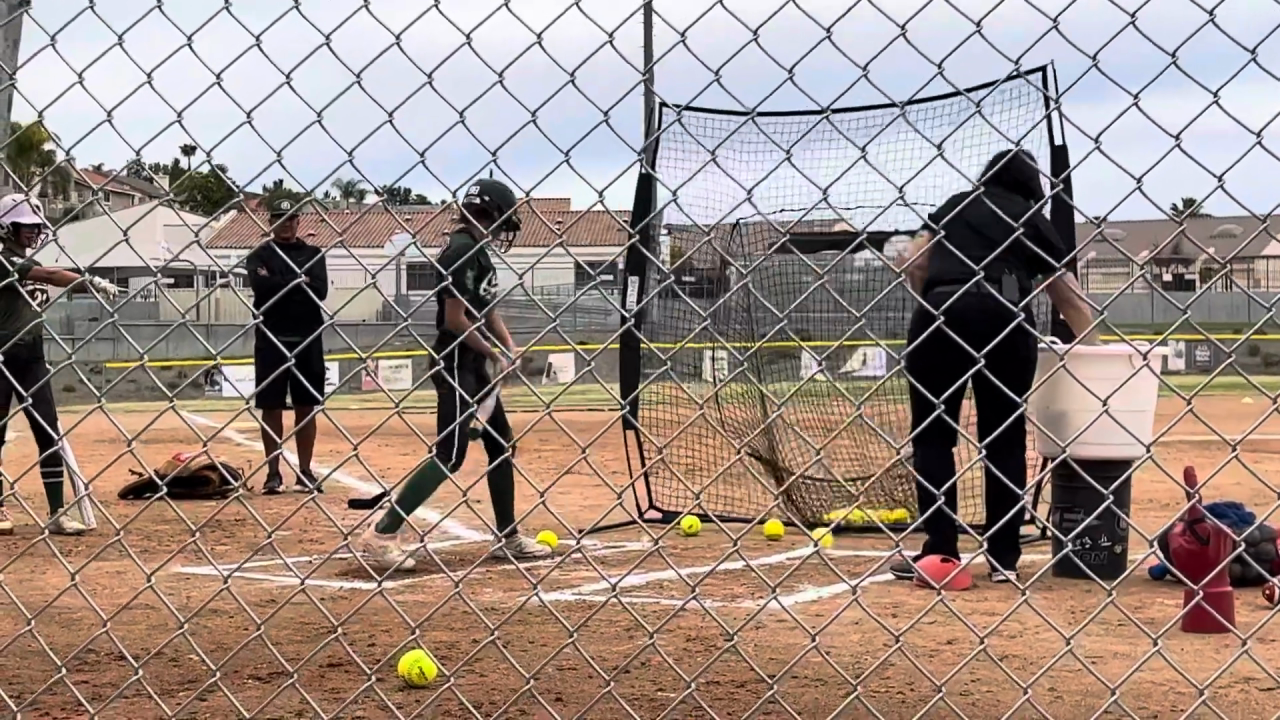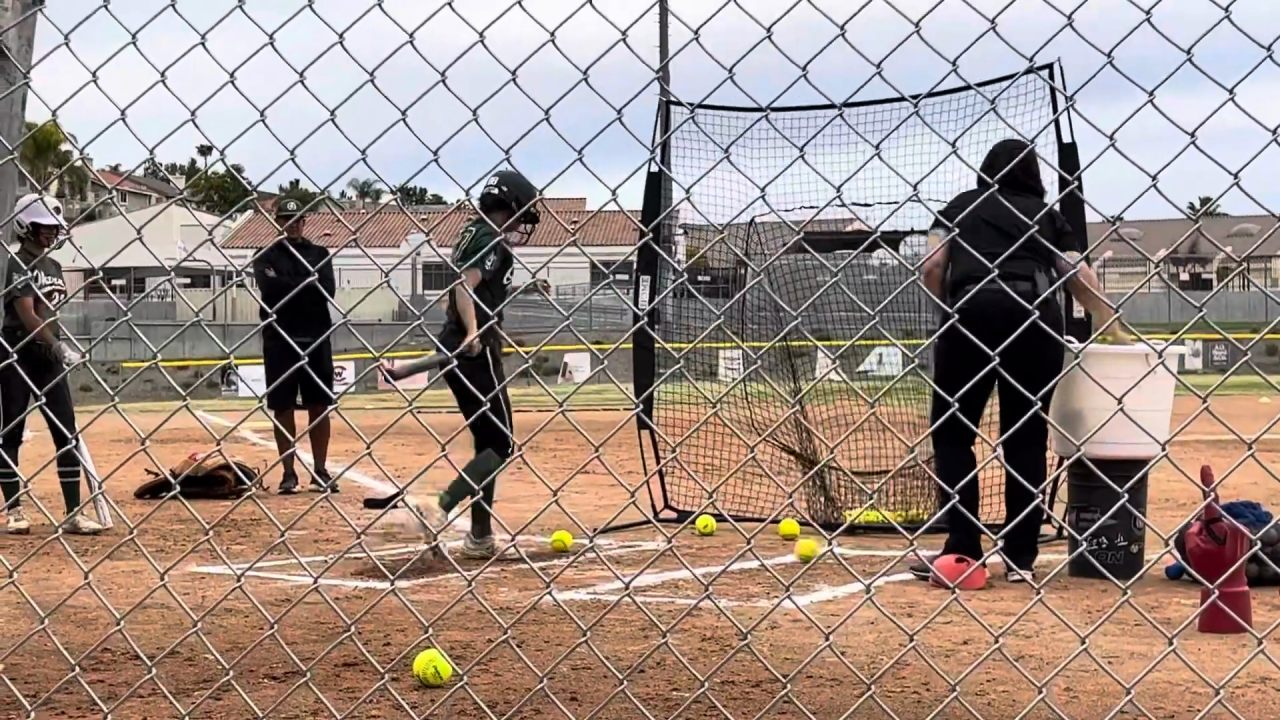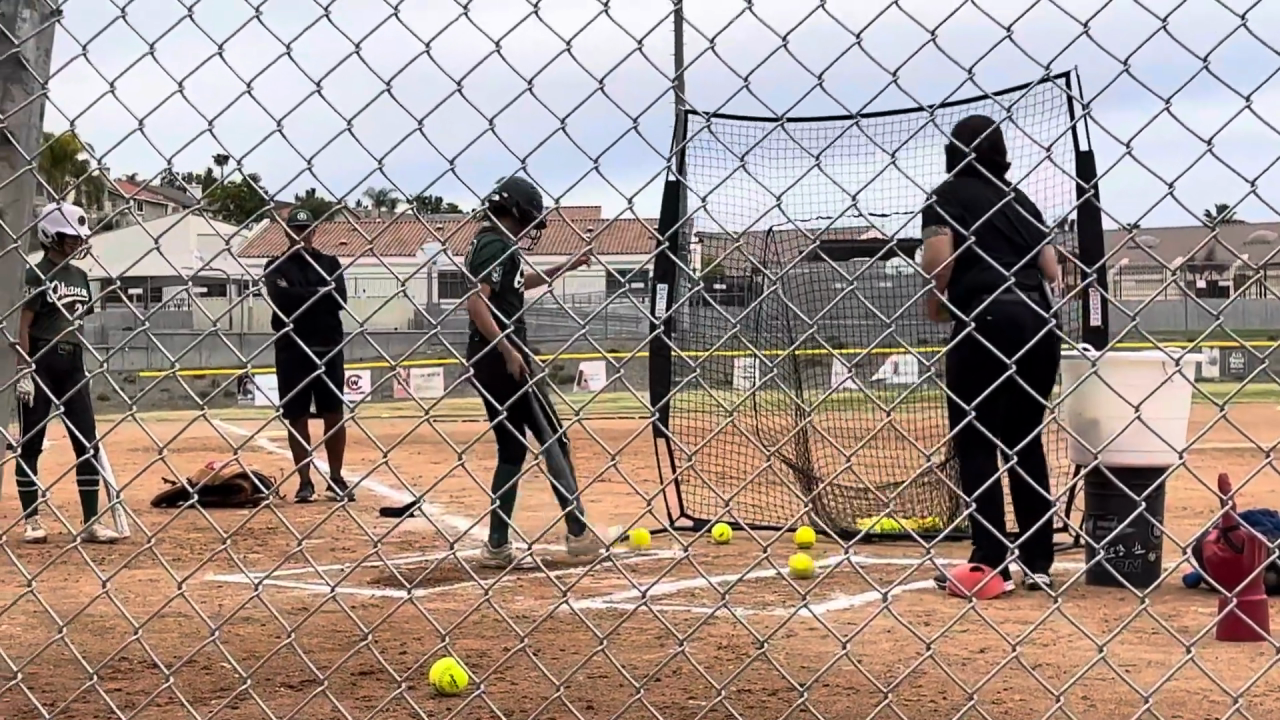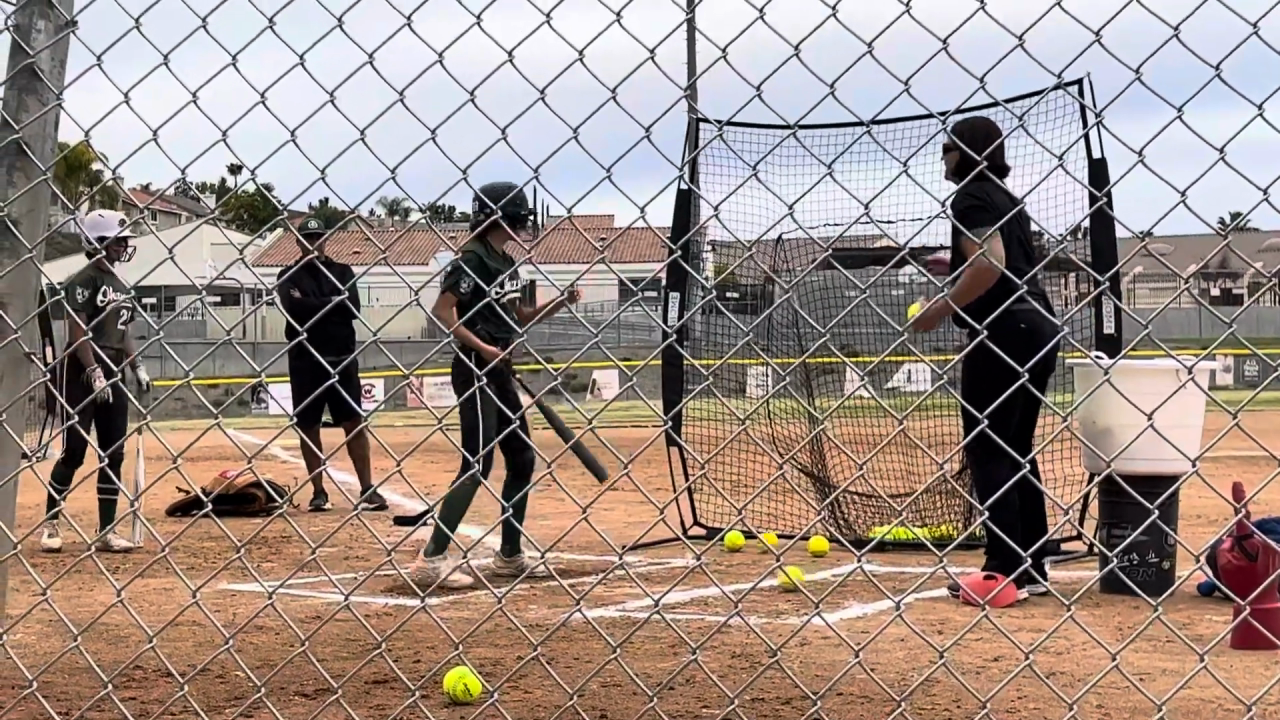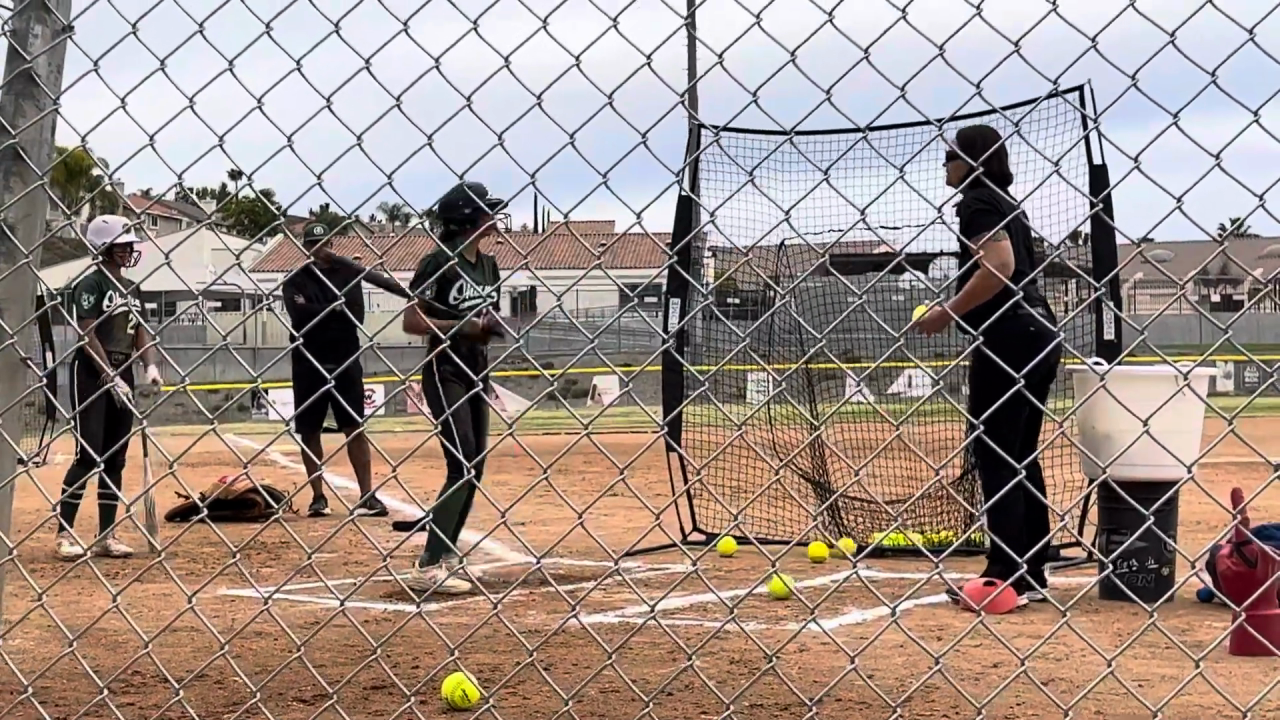
dt=0.5s
person 1, frame 1
left shoulder: (954, 205)
right shoulder: (1034, 220)
left elbow: (911, 264)
right elbow: (1071, 299)
left hip: (941, 312)
right hip: (1005, 317)
left knee: (932, 434)
right knee: (1005, 437)
left ankle: (941, 551)
right ankle: (1004, 557)
person 1, frame 2
left shoulder: (961, 205)
right shoulder: (1046, 214)
left elbow: (932, 266)
right elbow: (1082, 279)
left wrist: (950, 312)
right wrist: (1115, 332)
left hip: (975, 310)
right hip: (1036, 313)
left knee: (952, 431)
right knee: (1026, 436)
left ankle: (965, 551)
right ankle: (1021, 557)
person 1, frame 3
left shoulder: (948, 194)
right shoulder: (1022, 201)
left elbow: (936, 262)
right elbow: (1052, 271)
left wrist: (934, 304)
left hip: (986, 323)
right hip: (1038, 322)
left knee: (975, 443)
right knee: (1026, 443)
left ankle: (991, 564)
right ankle: (1038, 563)
person 1, frame 4
left shoulder: (970, 197)
right shoulder: (1007, 199)
left elbow: (990, 266)
left wrist: (941, 308)
right wrist: (957, 265)
left hip: (1003, 332)
right hip: (1038, 327)
left knee: (988, 451)
right knee: (1016, 451)
left ankle: (1005, 573)
right ankle: (1031, 567)
person 1, frame 5
left shoulder: (977, 201)
right shoulder: (1005, 202)
left elbow: (999, 268)
left wrist: (946, 312)
left hip: (1007, 337)
right hip: (1036, 334)
left knee: (993, 454)
right knee: (1020, 455)
left ankle: (1006, 577)
right ankle: (1031, 574)
person 2, frame 1
left shoulder: (474, 250)
right shoulder: (465, 250)
left elbow: (486, 310)
right elbow: (454, 318)
left wrist: (509, 348)
right wrist: (491, 354)
left hip: (471, 363)
right hip: (458, 362)
left knee: (502, 445)
right knee: (449, 455)
left ankle: (508, 538)
right ankle: (382, 533)
person 2, frame 2
left shoulder: (475, 234)
right shoulder: (495, 239)
right elbow: (464, 287)
left wrist: (521, 287)
right wrist: (471, 331)
left hip: (465, 350)
right hip: (476, 351)
left knee: (491, 440)
right knee: (500, 443)
left ankle: (481, 536)
right ankle: (442, 510)
person 2, frame 3
left shoulder: (487, 242)
right shoulder: (498, 245)
left elbow: (516, 286)
right elbow: (476, 303)
left wrist: (565, 267)
right wrist: (508, 350)
left hip: (485, 360)
right hip: (503, 359)
left knee: (512, 450)
right knee: (554, 440)
left ankle: (497, 545)
right ankle: (578, 533)
person 2, frame 4
left shoulder: (508, 262)
right shoulder: (472, 258)
right elbow: (442, 312)
left wrist: (553, 305)
right wrist: (481, 346)
left hip: (500, 371)
right hip: (475, 370)
left knee: (522, 460)
right knee: (477, 464)
left ankle: (510, 555)
right ankle: (432, 557)
person 2, frame 5
left shoulder: (489, 265)
right shoulder: (438, 262)
right elbow: (410, 321)
left wrist: (493, 325)
right wrist: (456, 326)
left hip: (477, 370)
right hip: (445, 372)
left knee: (474, 469)
right knee: (462, 468)
left ankle: (446, 554)
right ankle: (427, 566)
person 3, frame 1
left shoulder: (32, 266)
right elbow: (51, 275)
left wrist: (36, 353)
right wrist: (92, 282)
left hip: (32, 357)
left knee: (49, 435)
left ankle: (57, 513)
person 3, frame 2
left shoulder: (53, 266)
left wrist: (57, 351)
right wrist: (61, 349)
left hip: (48, 356)
left knee: (66, 434)
left ankle: (73, 513)
person 3, frame 3
left shoulder: (80, 276)
right shoulder: (36, 274)
right elbow: (22, 327)
right wrist: (24, 372)
left hip: (73, 365)
right hip: (40, 364)
left knee: (88, 444)
right knee: (30, 444)
left ankle: (91, 522)
right ankle: (31, 519)
person 3, frame 4
left shoulder: (122, 284)
right shoulder: (84, 279)
right elbow: (77, 332)
left wrist: (138, 368)
right wrist: (94, 372)
left hip: (112, 373)
right hip: (82, 372)
left knee: (113, 454)
right knee: (74, 452)
left ankle: (106, 531)
right ankle: (51, 524)
person 3, frame 5
left shoulder: (131, 288)
right shoulder: (90, 284)
left elbow: (141, 335)
right elbow: (88, 337)
left wrist: (151, 366)
right wrist: (110, 377)
left hip: (122, 377)
right hip: (91, 375)
left knee: (114, 459)
right knee: (87, 455)
left ankle: (105, 537)
right ankle: (65, 533)
person 4, frame 1
left shoulder: (313, 254)
right shoulder: (259, 255)
left elbow: (320, 291)
right elbow: (261, 286)
left wrist: (280, 286)
right wrist: (299, 283)
left hip: (307, 340)
right hip: (271, 340)
left knee: (307, 407)
right knee: (271, 408)
left ankle: (305, 472)
right ankle: (273, 472)
person 4, frame 2
left shoulder: (319, 253)
right shoulder: (266, 256)
left elbow: (328, 291)
right elbow: (270, 287)
left wrist: (289, 289)
right wrist: (307, 284)
left hip: (315, 339)
right hip: (280, 340)
left knee: (320, 407)
right knee: (282, 408)
left ankle: (320, 471)
right ankle: (288, 473)
person 4, frame 3
left shoulder: (330, 263)
right shoulder: (277, 266)
left elbow: (340, 300)
right elbow: (281, 297)
left wrist: (301, 298)
right wrist: (319, 293)
left hip: (328, 348)
right hip: (292, 350)
left knee: (335, 415)
right knee: (296, 417)
left ankle: (335, 479)
right ankle: (305, 482)
person 4, frame 4
left shoulder: (343, 272)
right shoulder: (289, 276)
left elbow: (353, 309)
right elbow: (295, 307)
left wrist: (315, 310)
right wrist: (333, 304)
left hip: (342, 357)
right hip: (306, 360)
left knee: (355, 423)
right knee: (308, 426)
left ankle: (367, 491)
right ankle: (319, 492)
person 4, frame 5
left shoulder: (349, 276)
right shoulder: (294, 281)
left elbow: (357, 315)
right elbow: (299, 314)
left wrist: (317, 313)
right wrist: (336, 310)
left hip: (345, 363)
right hip: (309, 364)
left knee: (356, 429)
right knee: (309, 432)
left ankle: (367, 496)
right ankle: (318, 496)
